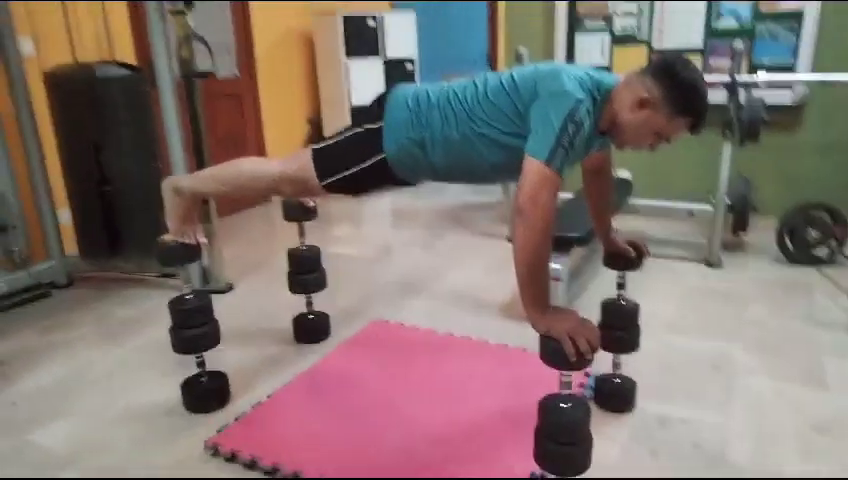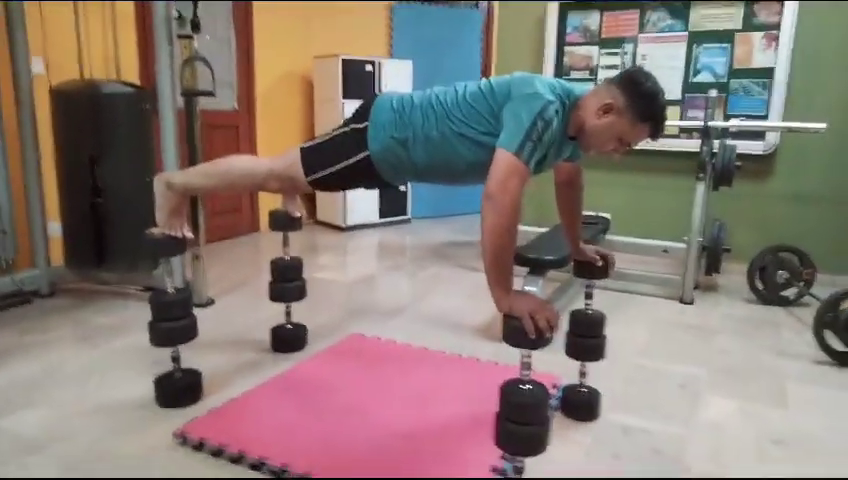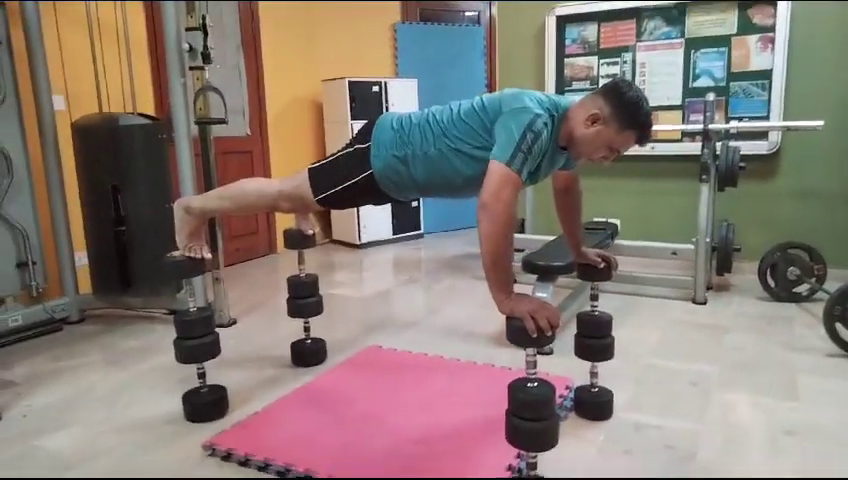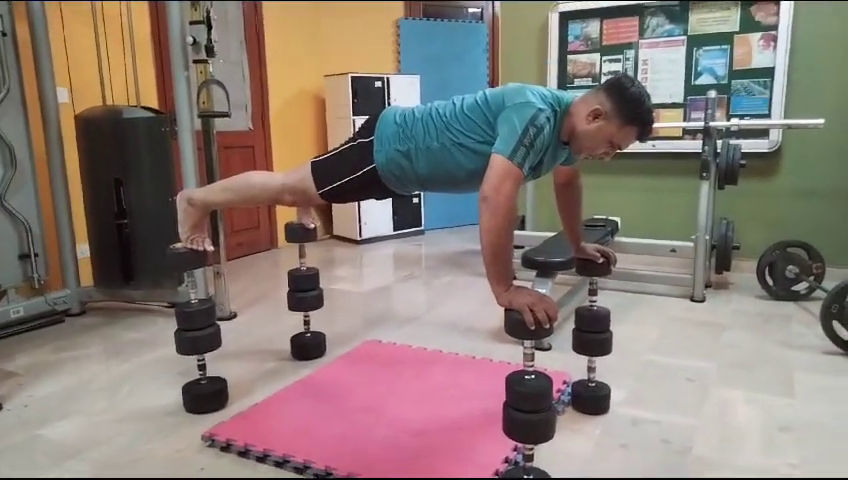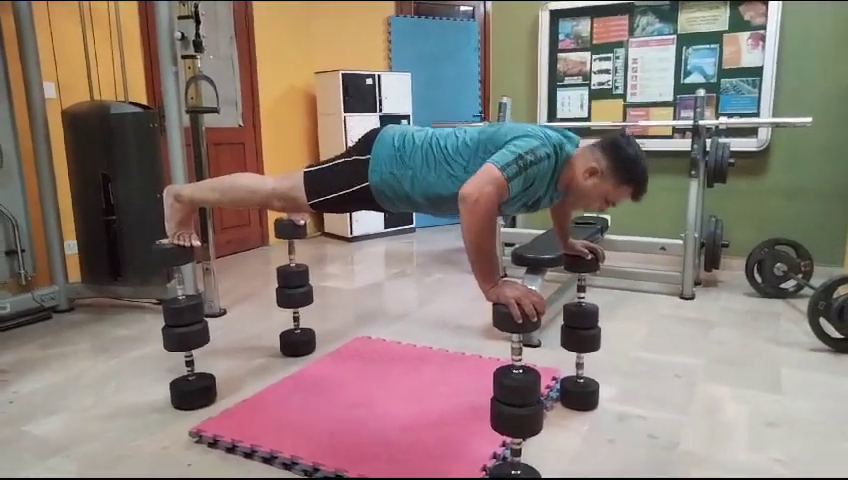
dt=0.7s
person 1, frame 1
left shoulder: (605, 99)
right shoulder: (571, 102)
left elbow: (596, 168)
right elbow: (532, 206)
left wrist: (606, 236)
right wrist: (540, 310)
left hip: (415, 136)
right hip: (401, 133)
right knee: (288, 175)
right ankle: (185, 186)
person 1, frame 2
left shoulder: (575, 116)
right shoulder: (542, 107)
left elbow: (568, 179)
right elbow: (500, 196)
left wrist: (576, 247)
right wrist: (504, 294)
left hip: (396, 146)
right hip: (385, 136)
right knee: (279, 171)
right ankle: (175, 183)
person 1, frame 3
left shoulder: (567, 127)
right shoulder: (532, 120)
left elbow: (566, 186)
right elbow: (494, 205)
left wrist: (579, 250)
right wrist: (506, 297)
left hip: (402, 165)
right hip: (387, 155)
right knee: (287, 193)
right ankle: (194, 208)
person 1, frame 4
left shoulder: (569, 124)
right shoulder: (536, 114)
left elbow: (566, 181)
right elbow: (495, 198)
left wrist: (577, 245)
right wrist: (505, 289)
left hip: (404, 156)
right hip: (390, 149)
right knee: (291, 187)
right ankle: (196, 199)
person 1, frame 5
left shoulder: (570, 153)
right shoulder: (540, 154)
right elbow: (475, 197)
left wrist: (566, 241)
right wrist: (493, 286)
left hip: (400, 162)
right hip: (385, 164)
right knee: (281, 191)
right ankle: (183, 195)
